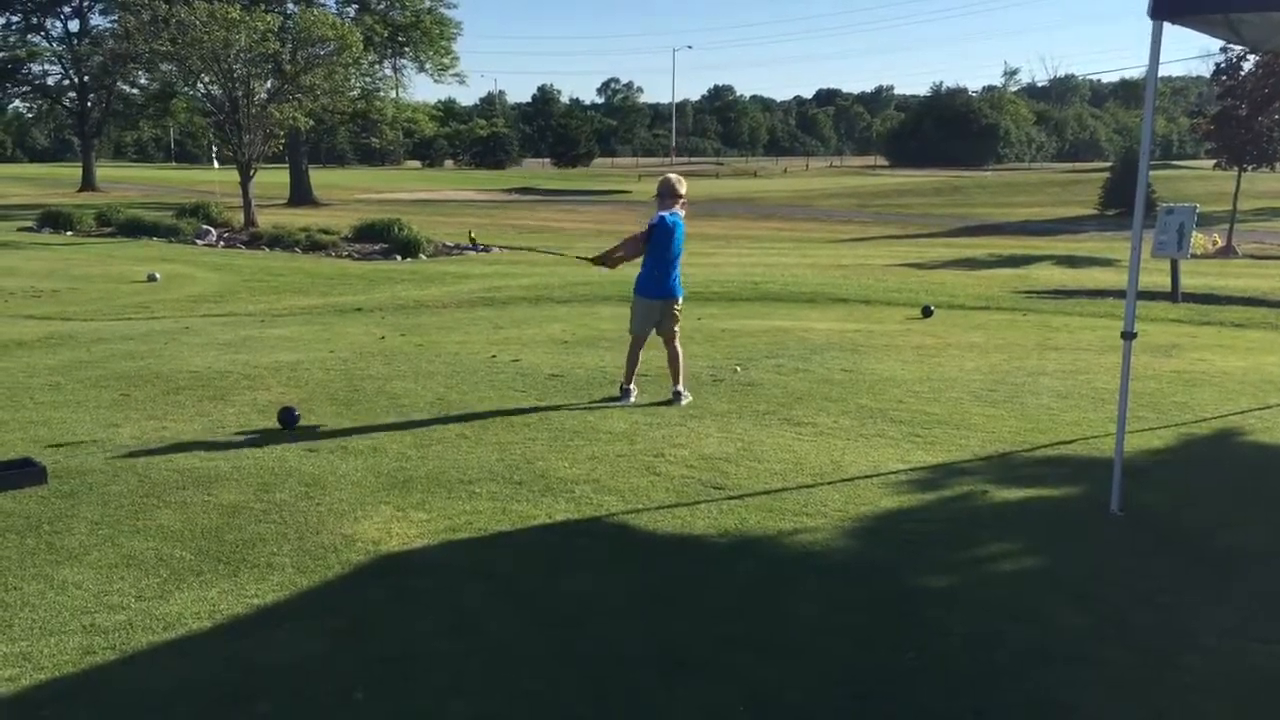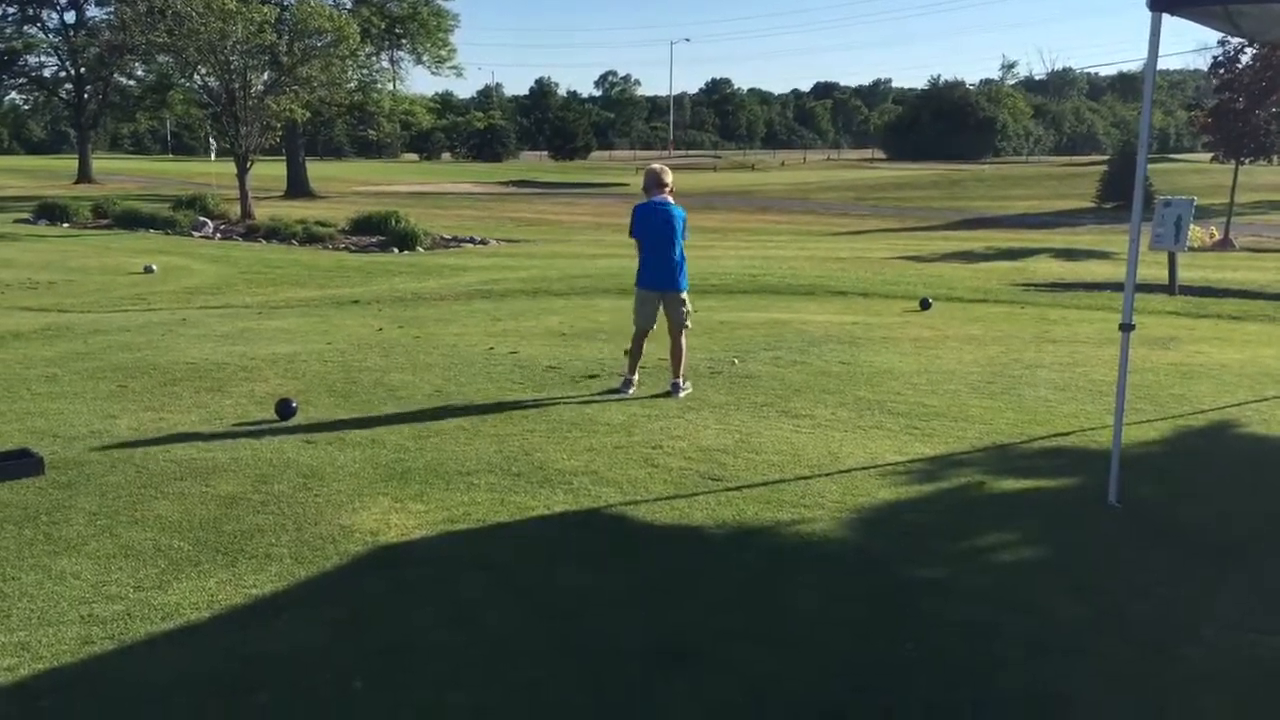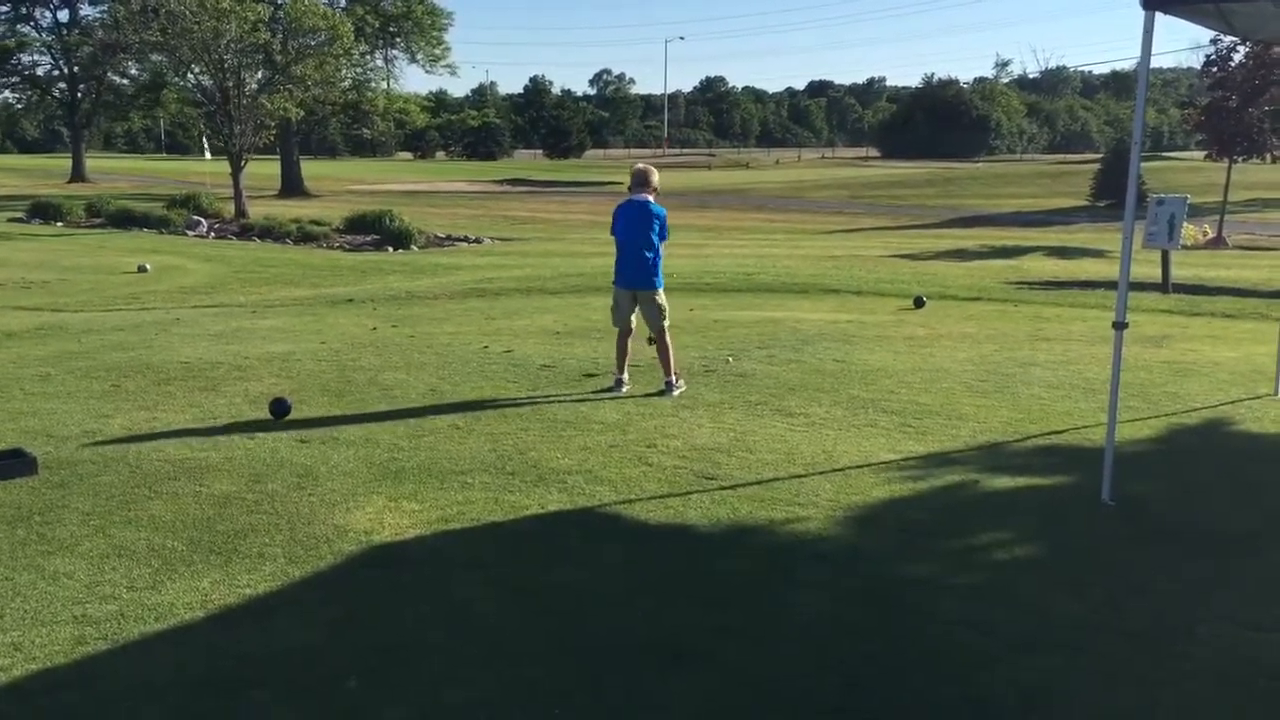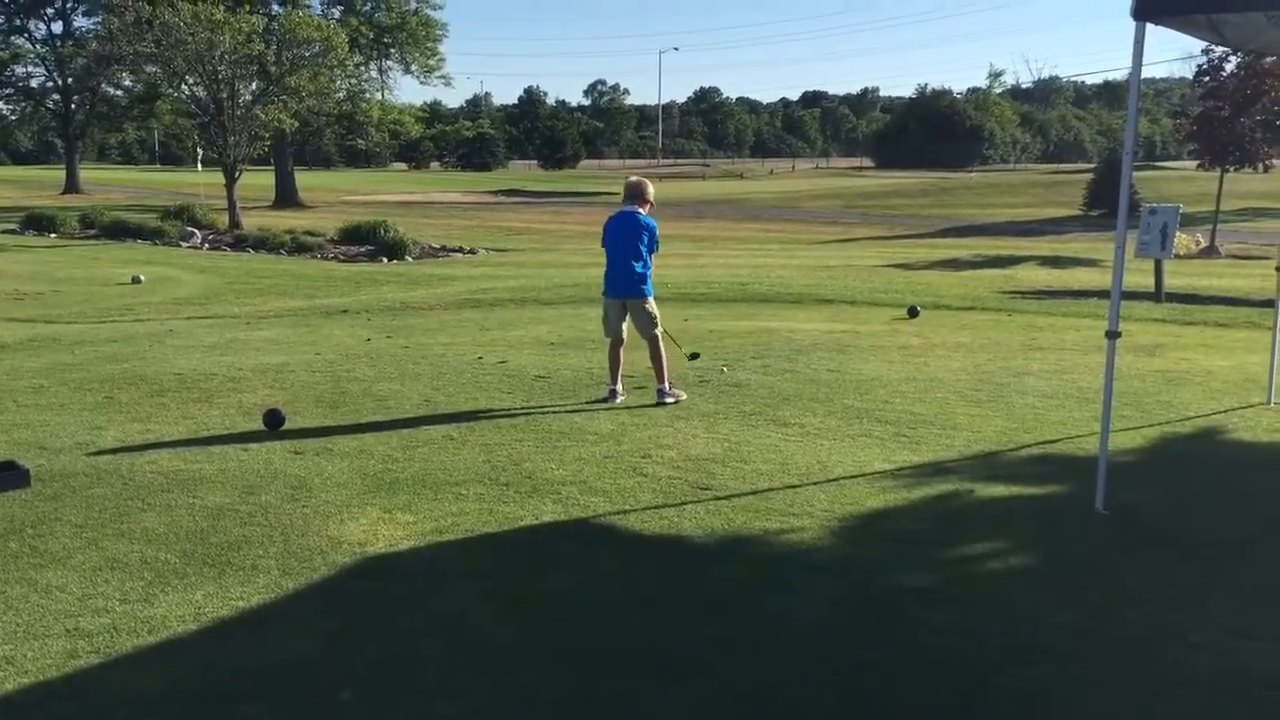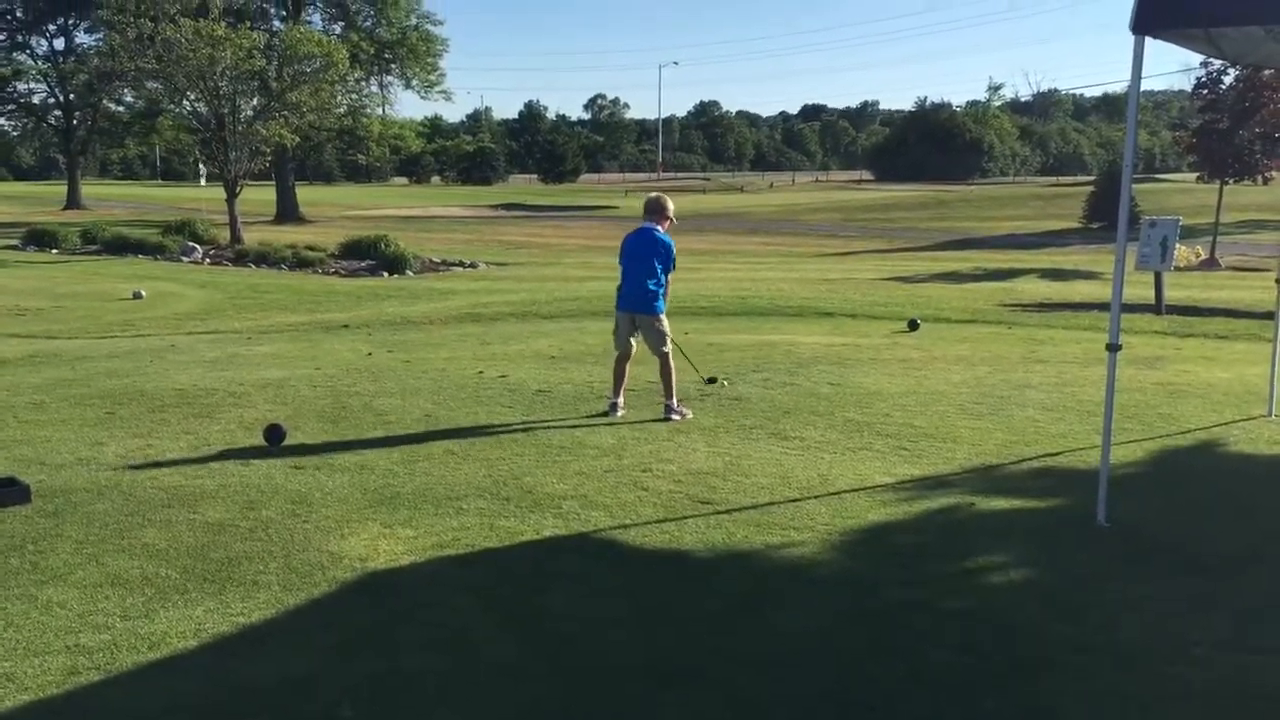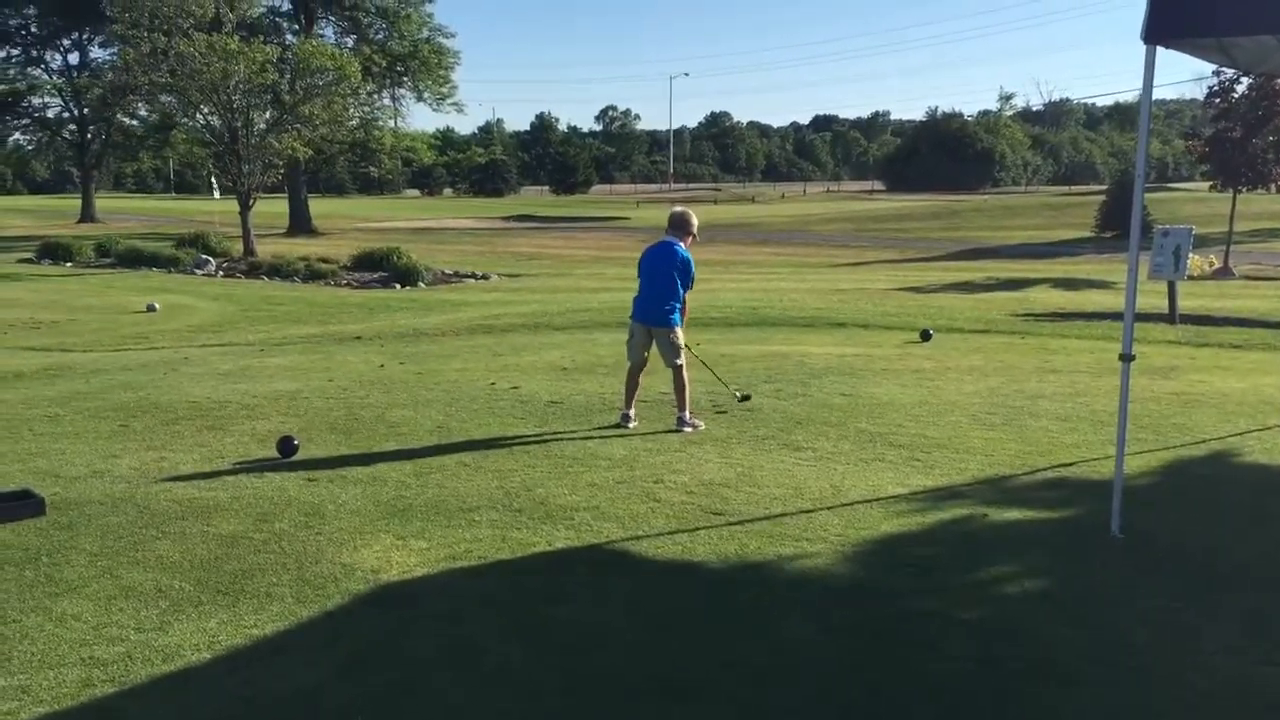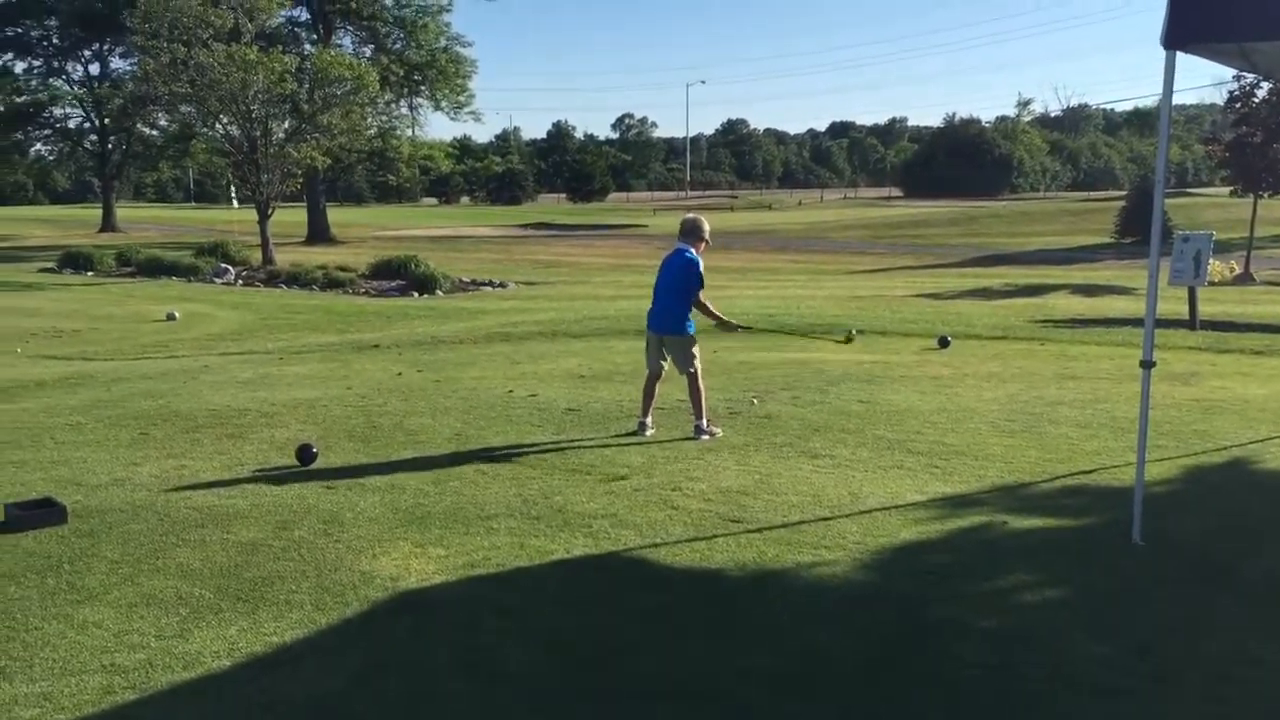
dt=0.3s
person 1, frame 1
left shoulder: (663, 220)
right shoulder: (678, 221)
left elbow: (639, 248)
right elbow: (639, 239)
left wrist: (614, 260)
right wrist: (609, 255)
left hip: (648, 290)
right hip: (672, 290)
left knee: (637, 340)
right knee: (671, 339)
left ankle: (627, 388)
right ankle: (678, 390)
person 1, frame 2
left shoulder: (640, 210)
right shoulder: (680, 213)
left elbow: (640, 246)
right elbow: (679, 243)
left hip: (648, 281)
right hip: (675, 282)
left knee: (641, 331)
right knee: (677, 333)
left ankle: (630, 379)
right ankle: (678, 382)
person 1, frame 3
left shoulder: (619, 210)
right shoulder: (659, 212)
left elbow: (619, 240)
right elbow: (659, 247)
left hip: (623, 280)
right hip: (649, 280)
left knee: (625, 330)
right knee: (660, 330)
left ankle: (621, 378)
right ankle: (671, 380)
person 1, frame 4
left shoulder: (611, 223)
right shoulder: (648, 224)
left elbow: (611, 253)
right elbow: (650, 260)
left hip: (613, 290)
right hip: (639, 290)
left knee: (616, 340)
right knee: (654, 338)
left ankle: (615, 389)
right ankle: (664, 388)
person 1, frame 5
left shoulder: (629, 239)
right shoulder: (666, 243)
right elbow: (666, 280)
right wrist: (661, 304)
left hip: (625, 304)
right hip: (650, 305)
left knee: (623, 354)
right knee: (664, 355)
left ankle: (616, 402)
right ankle: (671, 405)
person 1, frame 6
left shoulder: (649, 252)
right shoulder: (685, 258)
right elbow: (683, 298)
right wrist: (681, 324)
left hip: (641, 316)
right hip: (666, 318)
left knee: (636, 365)
right knee: (678, 367)
left ankle: (627, 413)
right ankle: (684, 417)
person 1, frame 7
left shoulder: (671, 258)
right shoulder: (692, 261)
right elbow: (697, 300)
left wrist: (716, 317)
right wrist: (721, 320)
left hip: (655, 323)
right hip: (677, 326)
left knee: (654, 373)
right knee: (693, 374)
left ankle: (645, 421)
right ankle: (701, 425)
